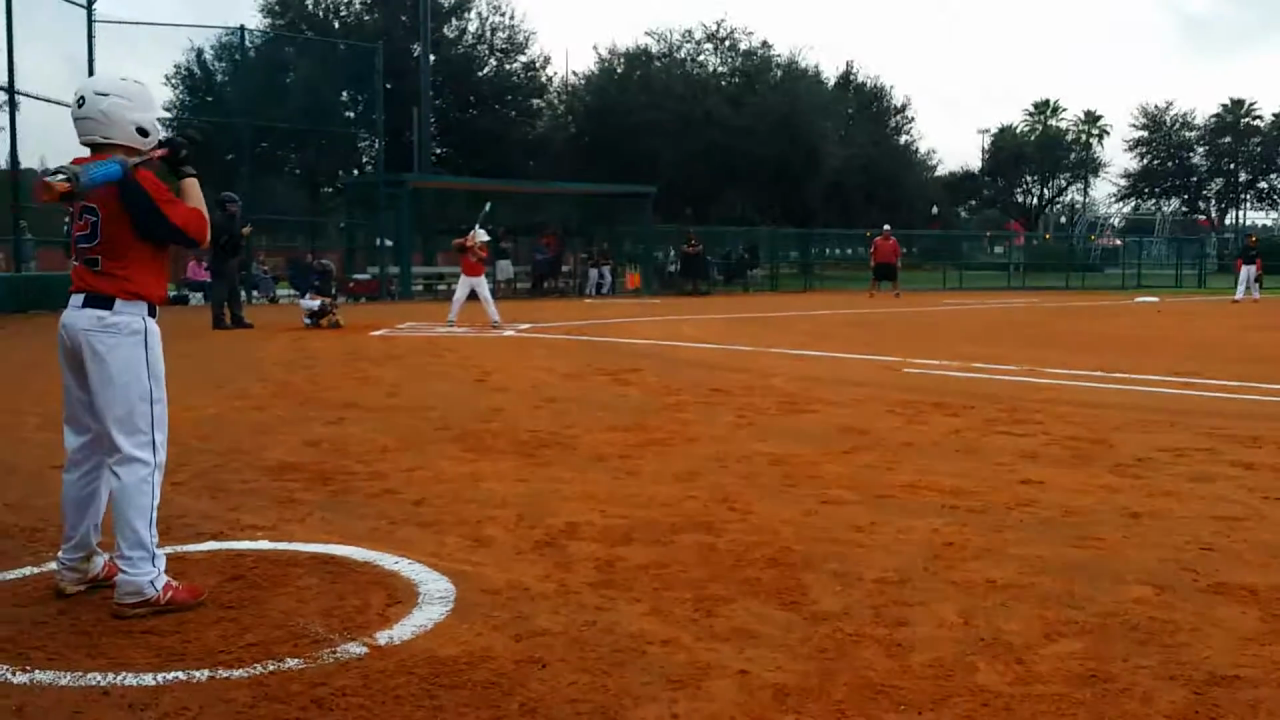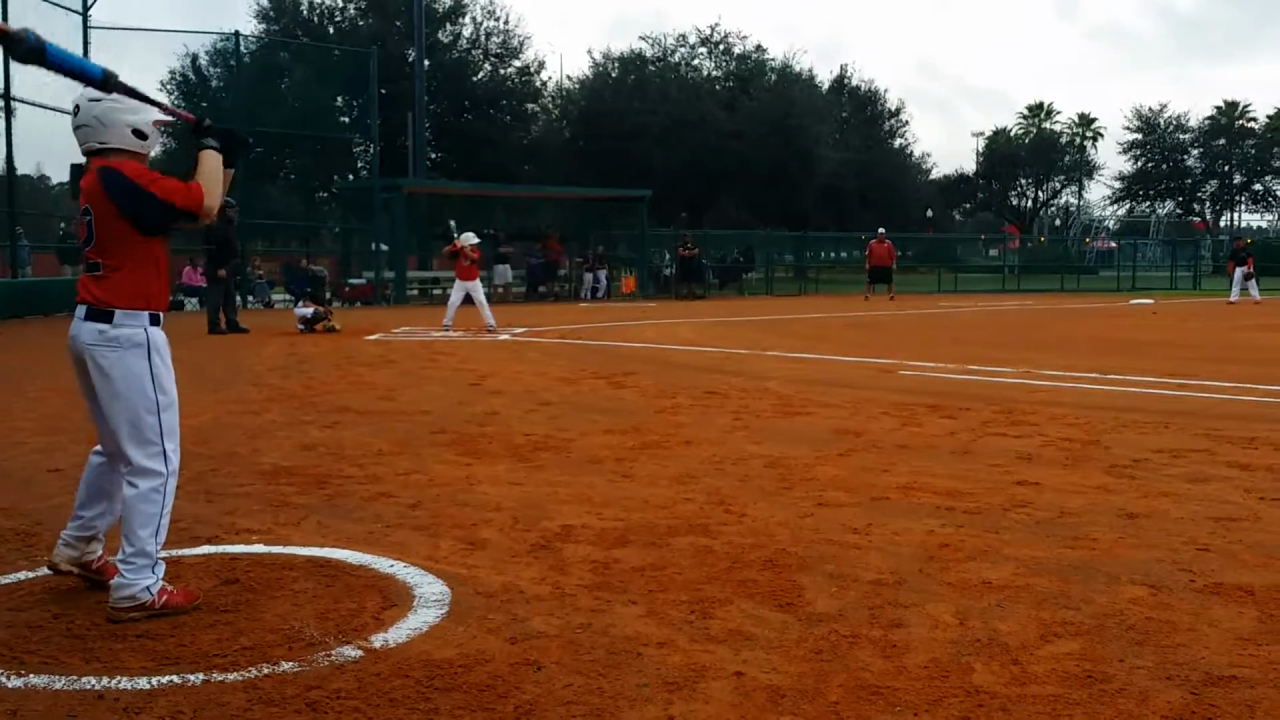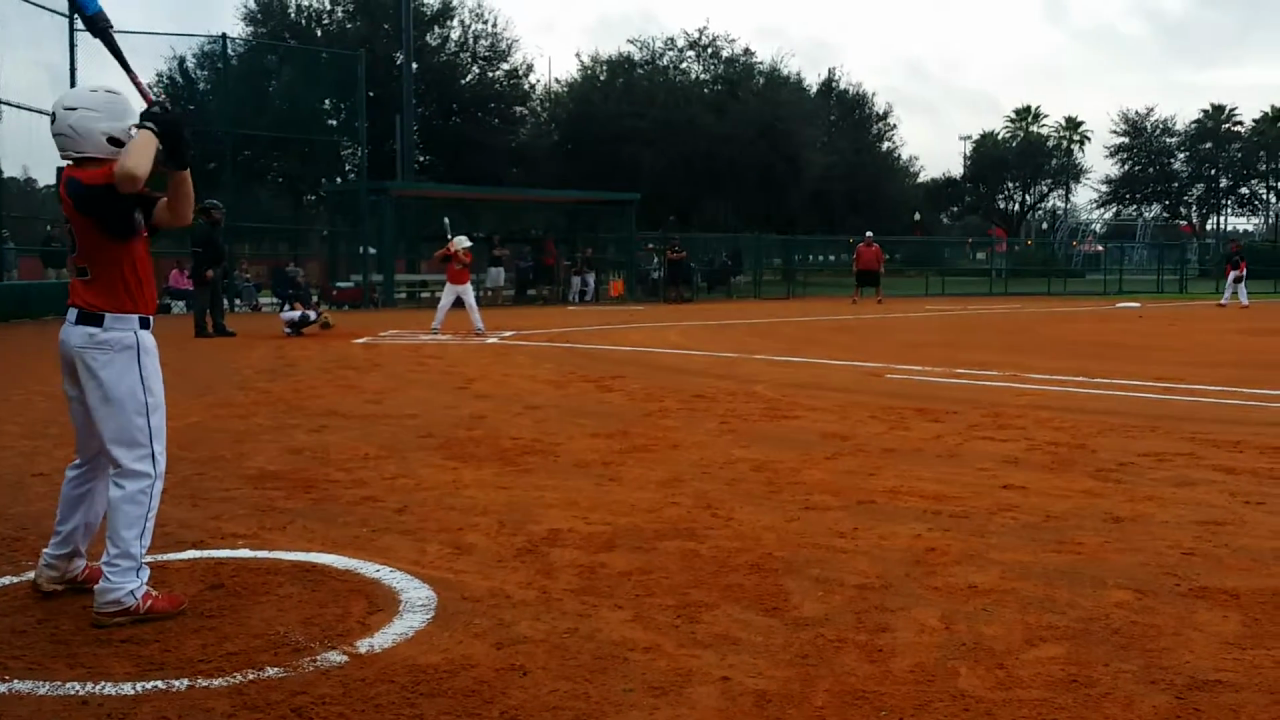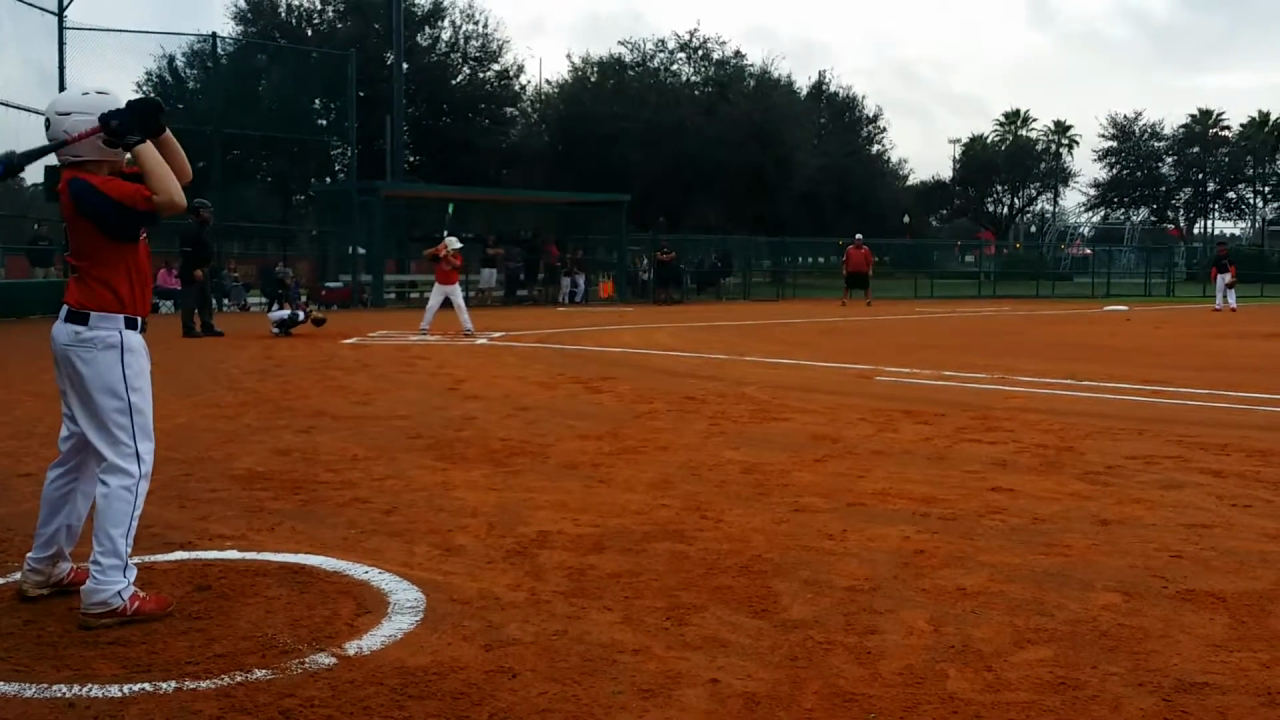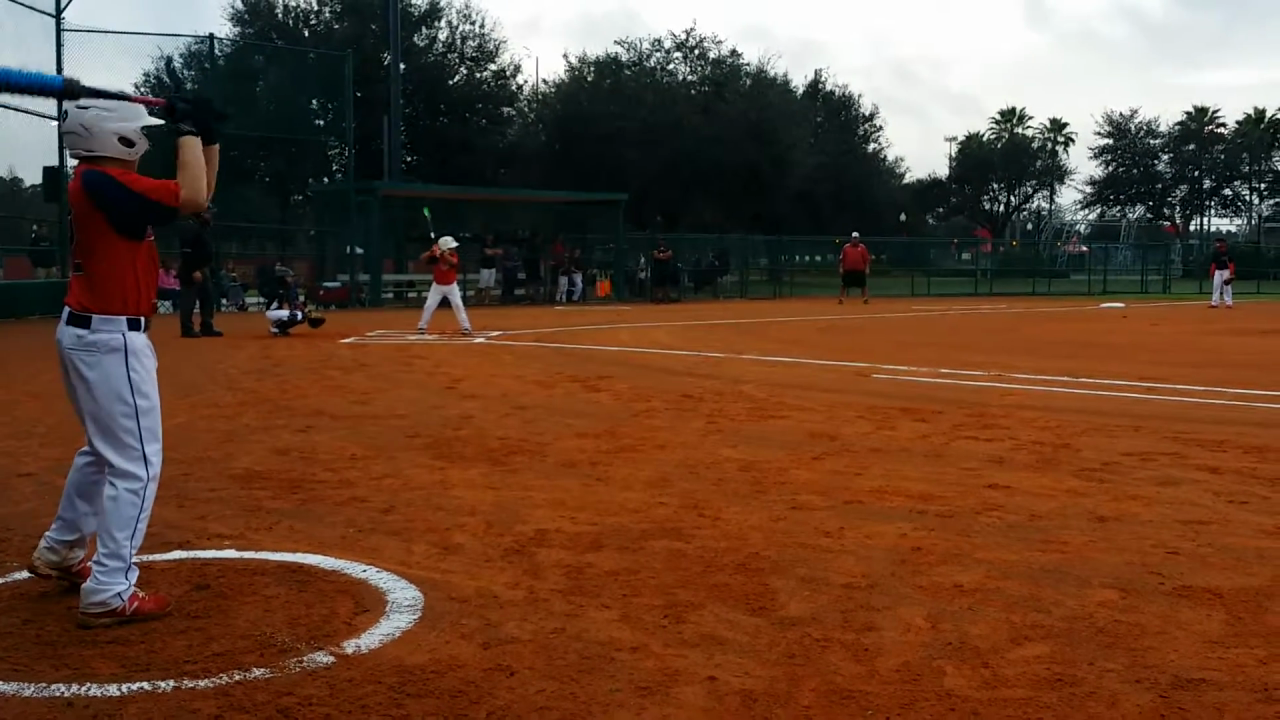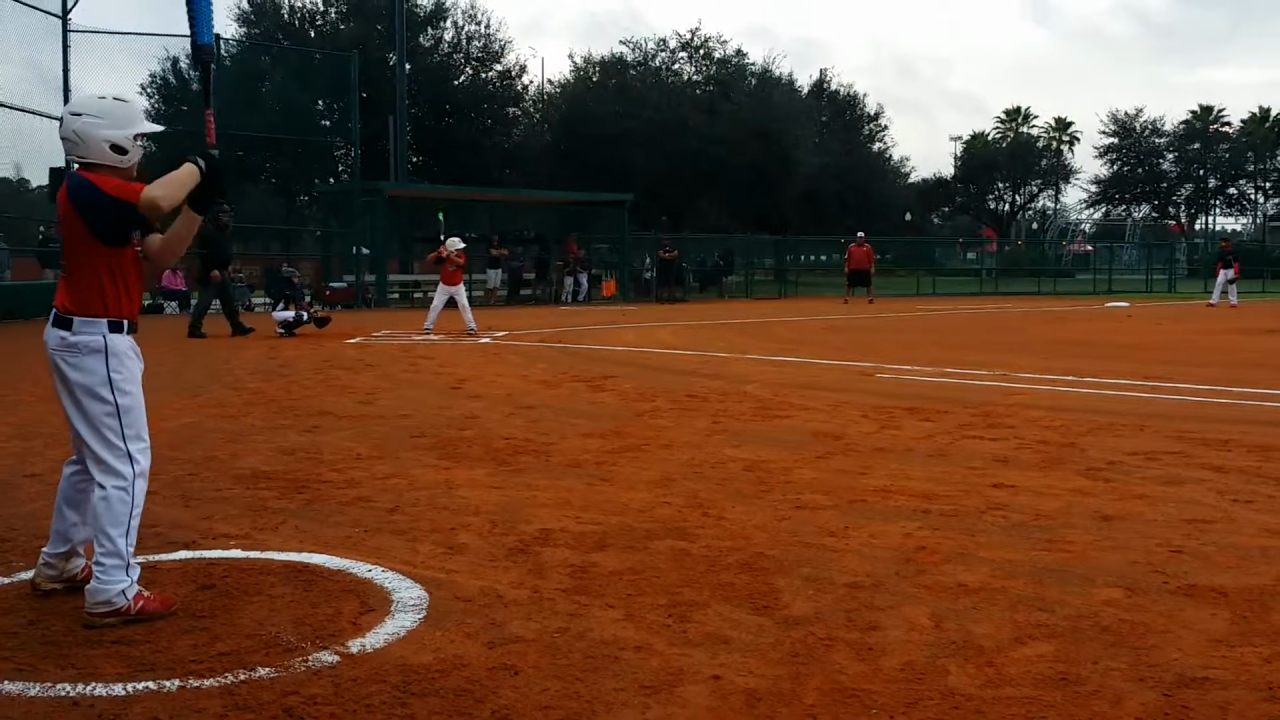
dt=0.4s
person 1, frame 1
left shoulder: (82, 174)
right shoulder: (129, 179)
right elbow: (198, 232)
left wrist: (167, 163)
right wrist: (186, 169)
left hip: (79, 317)
right hip: (121, 324)
left knee: (86, 448)
right knee: (138, 451)
left ankle: (77, 564)
right ankle: (140, 583)
person 1, frame 2
left shoulder: (104, 178)
right shoulder: (118, 176)
left elbow: (193, 212)
right elbow: (202, 204)
left wrist: (224, 160)
right wrist: (209, 144)
left hip: (92, 326)
right hip: (126, 332)
left knee: (117, 447)
right knee: (153, 460)
left ankle: (79, 545)
right ankle: (137, 588)
person 1, frame 3
left shoulder: (99, 184)
right shoulder: (84, 182)
left elbow: (178, 216)
right elbow: (130, 175)
left wrist: (178, 159)
right wrist: (149, 126)
left hip: (86, 331)
right hip: (116, 336)
left knee: (94, 455)
right knee: (139, 462)
left ankle: (61, 564)
right ankle: (121, 592)
person 1, frame 4
left shoulder: (104, 182)
right shoulder: (87, 187)
left elbow: (181, 173)
right elbow: (173, 201)
left wrist: (153, 126)
right wrist: (138, 140)
left hip: (83, 331)
right hip: (105, 336)
left knee: (78, 454)
right knee: (126, 461)
left ankle: (44, 568)
right ankle: (107, 593)
person 1, frame 5
left shoulder: (111, 183)
right shoulder: (101, 180)
left elbow: (198, 200)
right elbow: (190, 197)
left wrist: (207, 137)
right wrist: (187, 129)
left hip: (88, 332)
right hip: (109, 338)
left knee: (103, 451)
right knee: (136, 463)
left ankle: (60, 550)
right ankle: (108, 594)
person 1, frame 6
left shoulder: (115, 196)
right shoulder: (85, 186)
left elbow: (162, 254)
right elbow: (158, 200)
left wrist: (198, 203)
right wrist: (196, 164)
left hip: (98, 338)
right hip: (93, 341)
left knee: (93, 455)
right knee: (124, 462)
left ankle: (60, 563)
right ankle: (112, 592)
